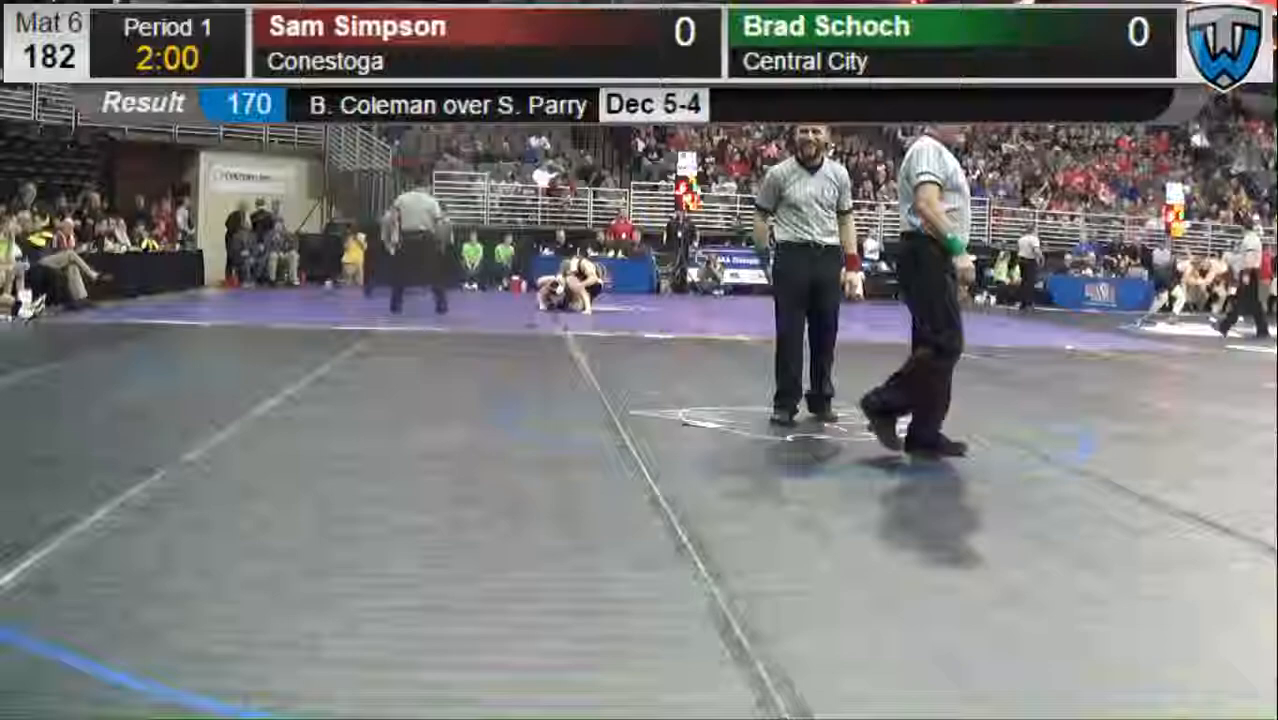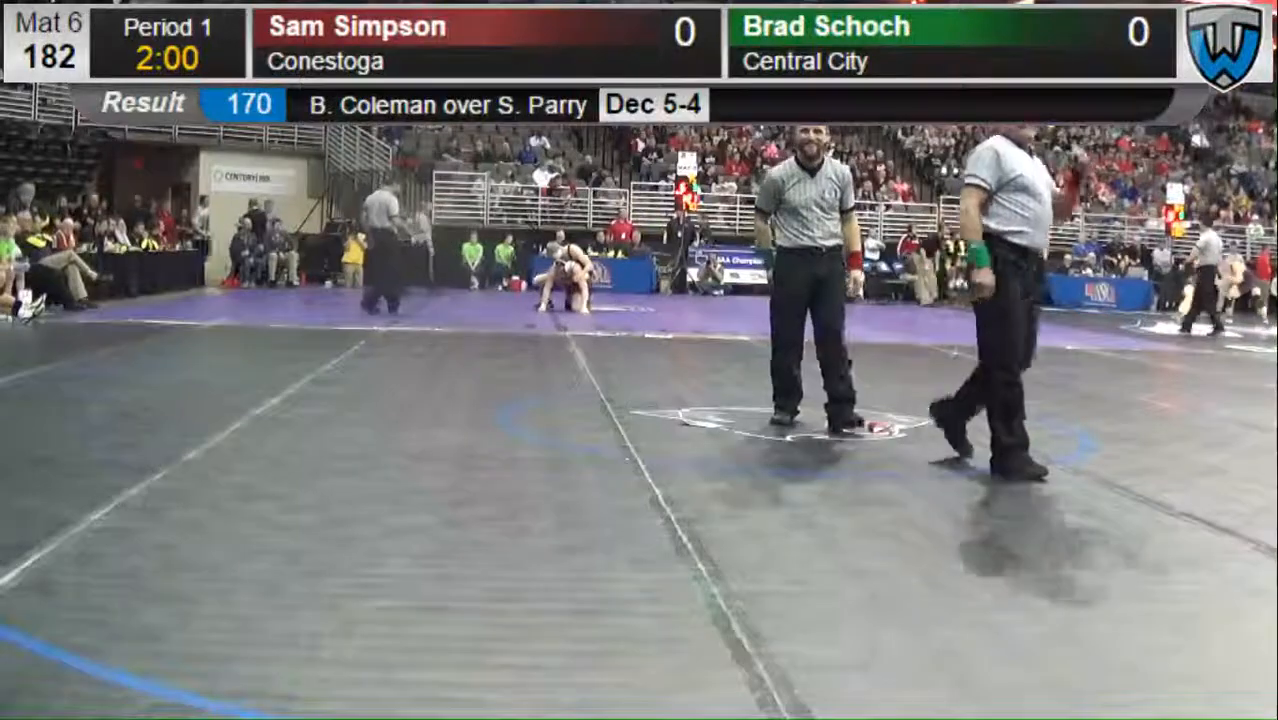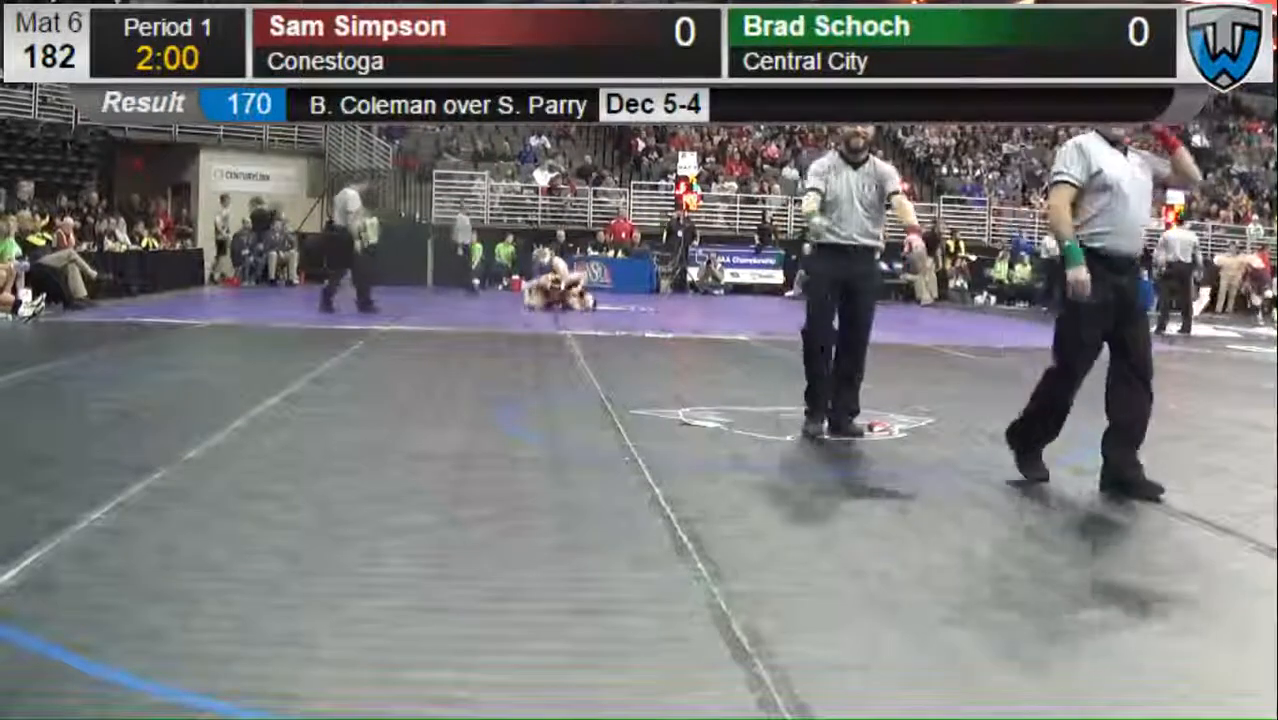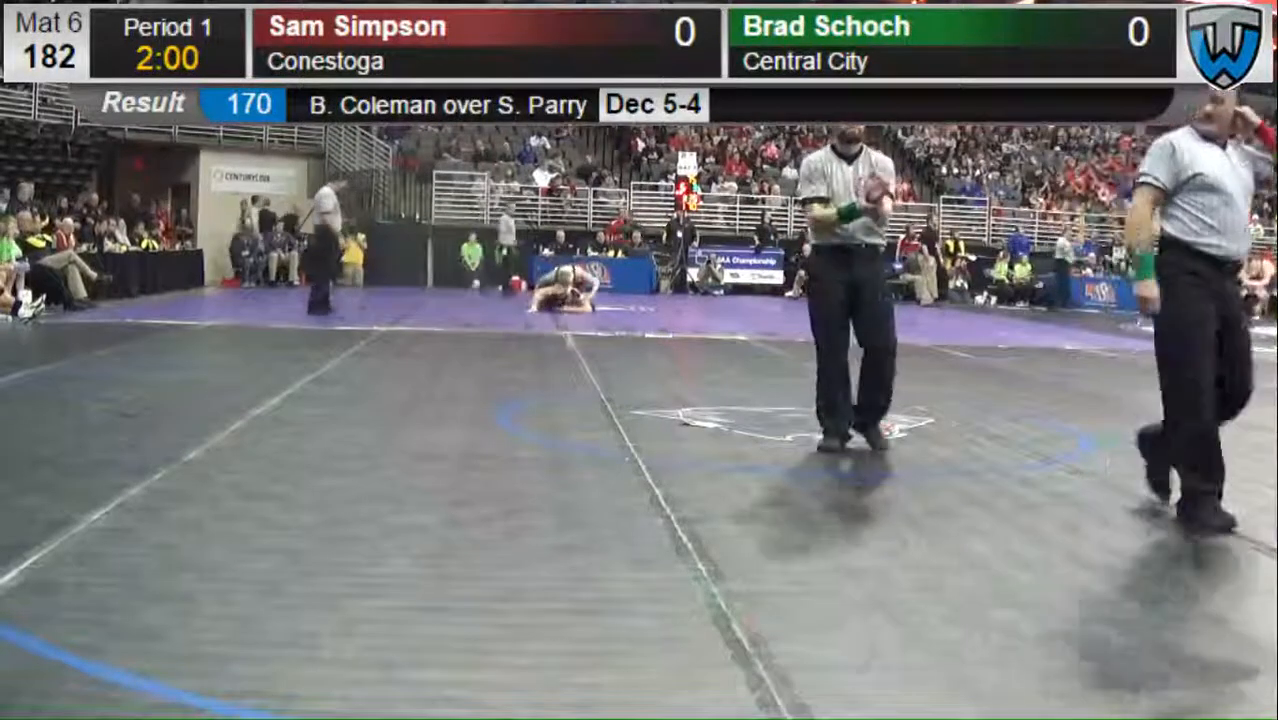
dt=0.7s
person 1, frame 1
left shoulder: (941, 154)
right shoulder: (929, 149)
right elbow: (927, 204)
left wrist: (953, 252)
right wrist: (957, 249)
left hip: (934, 258)
right hip: (928, 255)
left knee: (933, 343)
right knee: (946, 342)
left ankle: (924, 433)
right ankle: (885, 402)
person 1, frame 2
left shoulder: (1035, 163)
right shoulder: (993, 151)
left elbow: (1059, 209)
right elbow: (970, 207)
left wrist: (1076, 178)
right wrist: (979, 263)
left hip: (1029, 265)
right hip: (999, 261)
left knee: (1019, 357)
right knee: (1007, 358)
left ankle: (954, 411)
right ankle: (1010, 454)
person 1, frame 3
left shoulder: (1143, 160)
right shoulder: (1081, 148)
left elbow: (1191, 179)
right elbow: (1057, 206)
left wrist: (1166, 136)
right wrist: (1075, 260)
left hip: (1129, 272)
right hip: (1089, 269)
left knee: (1135, 373)
right knee: (1072, 365)
left ankle: (1121, 467)
right ankle: (1026, 439)
person 1, frame 4
right shoulder: (1173, 145)
right elbow: (1141, 209)
right wrist: (1144, 274)
left hip: (1228, 277)
right hip: (1186, 273)
left knee: (1234, 386)
right knee: (1191, 388)
left ankle: (1161, 443)
right ankle: (1200, 498)
person 2, frame 1
left shoulder: (839, 174)
right shoulder: (779, 174)
left elbow: (845, 222)
right elbow: (761, 218)
left wrist: (851, 264)
right wrist: (765, 259)
left hip: (828, 259)
right hip: (792, 257)
left knee: (825, 334)
right knee: (789, 334)
left ankle: (821, 400)
right ankle: (785, 403)
person 2, frame 2
left shoulder: (841, 173)
right shoulder: (778, 176)
left elbow: (848, 219)
right elbow: (762, 219)
right wrist: (769, 260)
left hip: (830, 261)
right hip: (792, 261)
left knee: (833, 336)
right knee: (786, 338)
left ankle: (841, 409)
right ankle: (785, 404)
person 2, frame 3
left shoulder: (882, 171)
right shoulder: (823, 166)
left elbow: (899, 200)
right elbow: (811, 197)
left wrist: (913, 232)
right wrist: (813, 218)
left hip: (864, 262)
right hip: (826, 258)
left knee: (854, 342)
right knee: (818, 336)
left ankle: (843, 414)
right ankle: (817, 410)
person 2, frame 4
left shoulder: (882, 164)
right shoulder: (814, 163)
left elbow: (884, 216)
right elbow: (815, 217)
left wrist: (877, 203)
right wrist: (855, 209)
left hip: (870, 261)
right hip: (829, 262)
left knee: (882, 344)
right knee: (831, 349)
left ankle: (868, 417)
right ankle: (834, 427)
